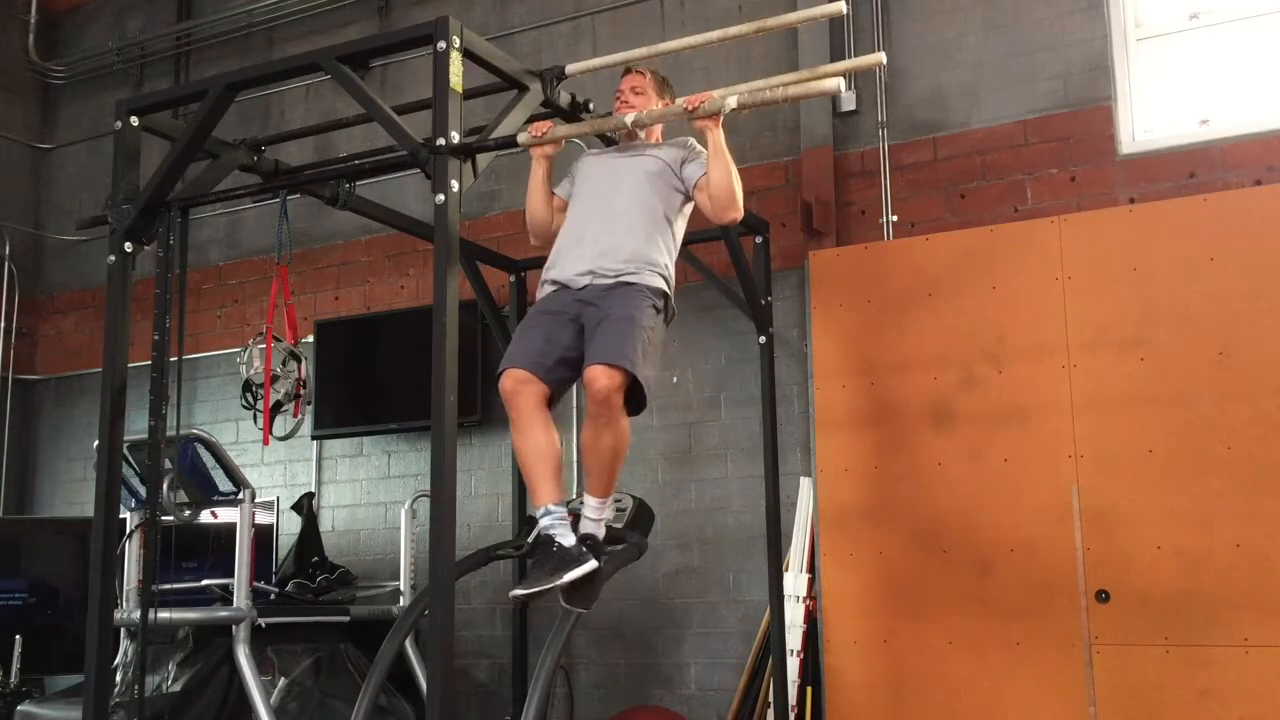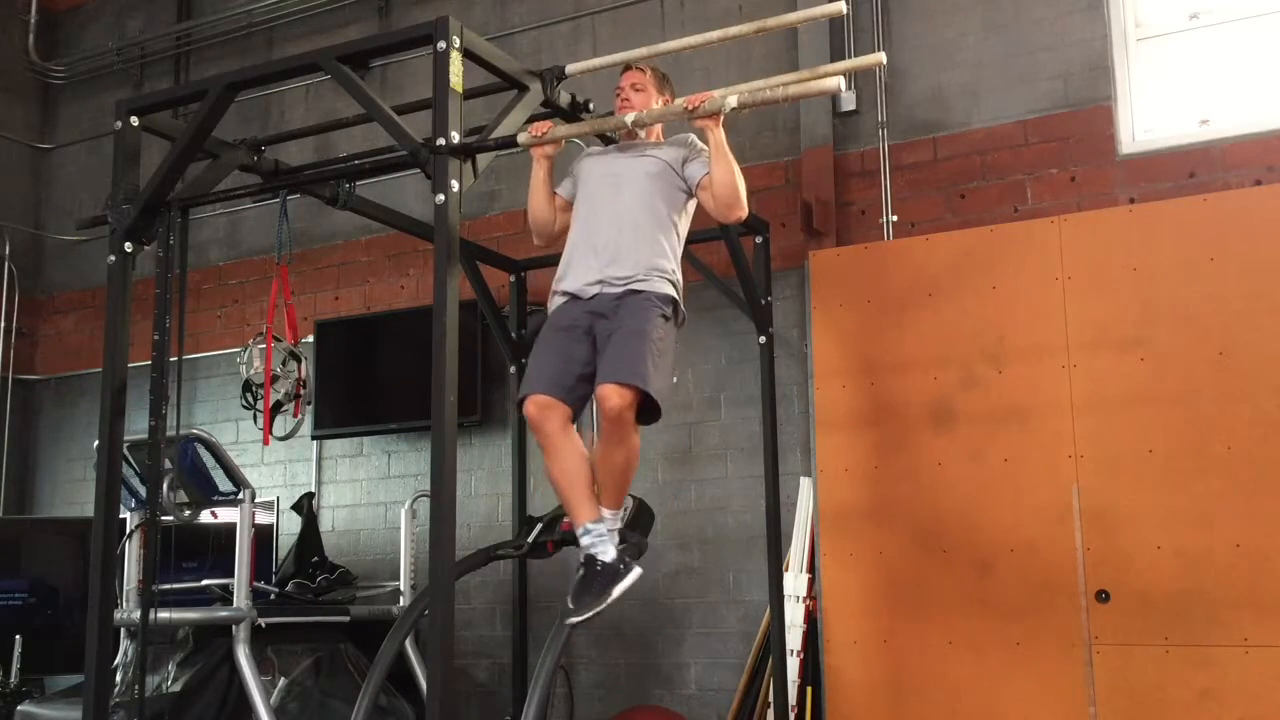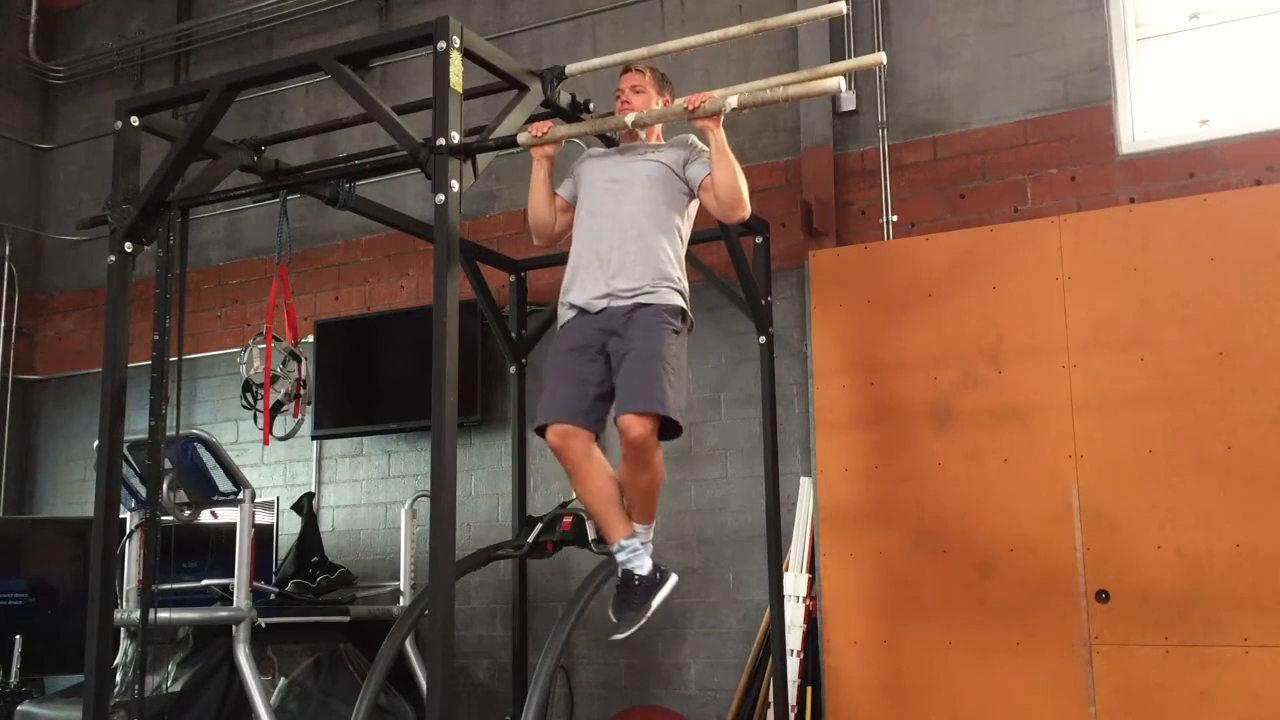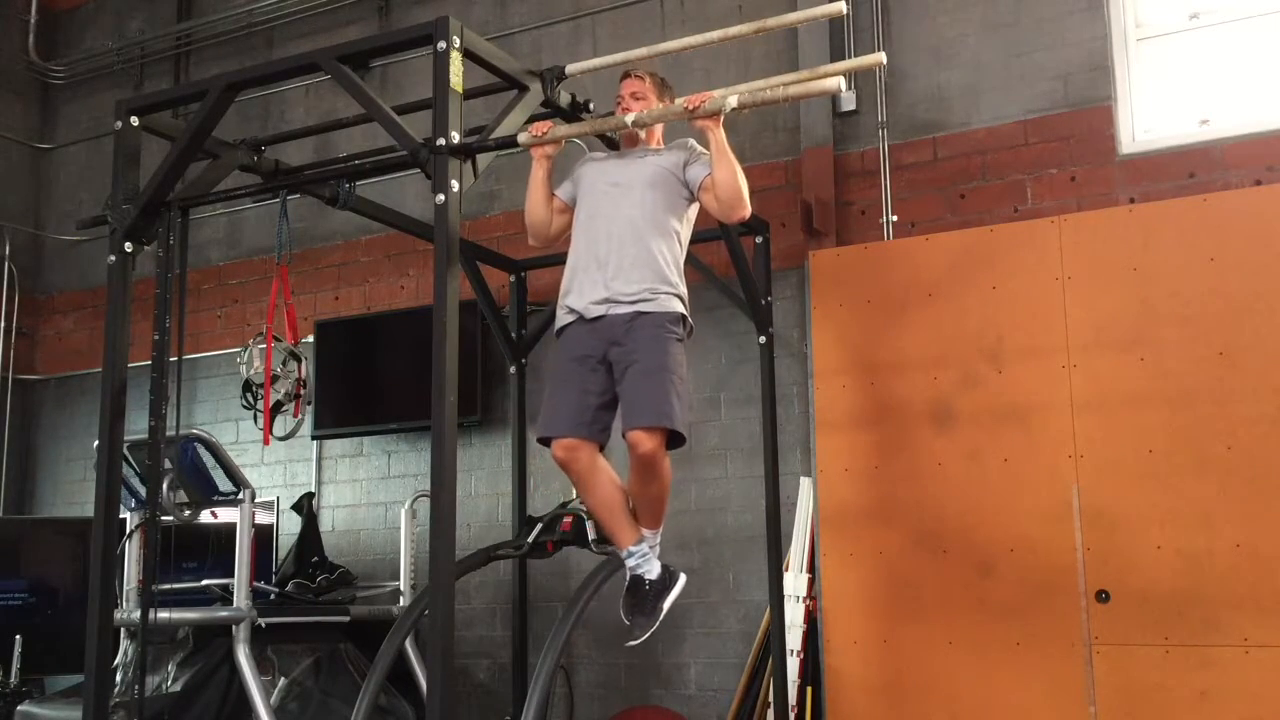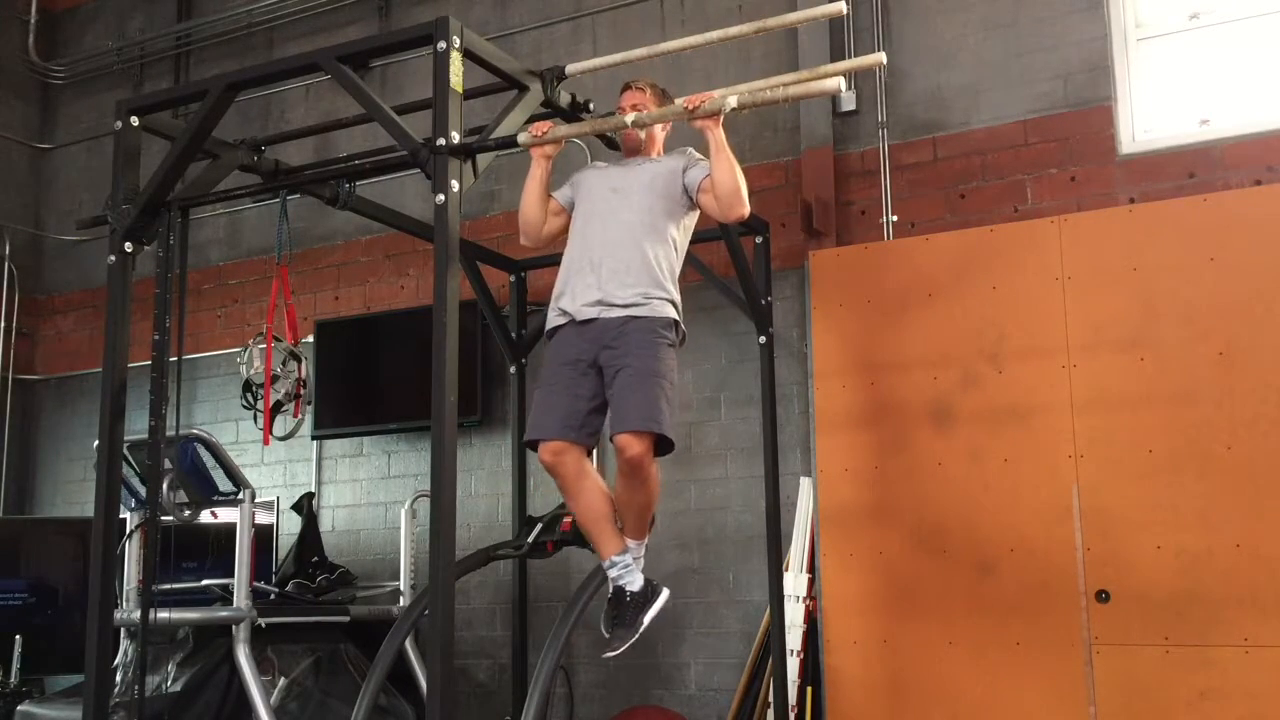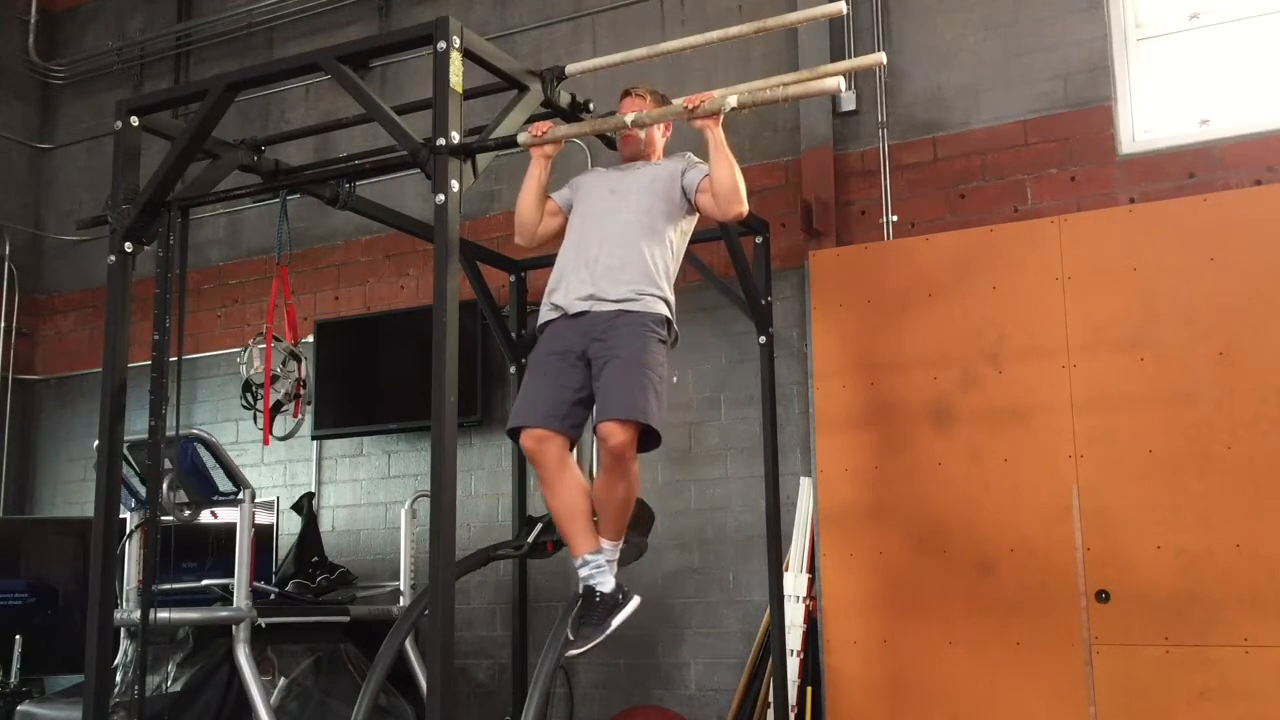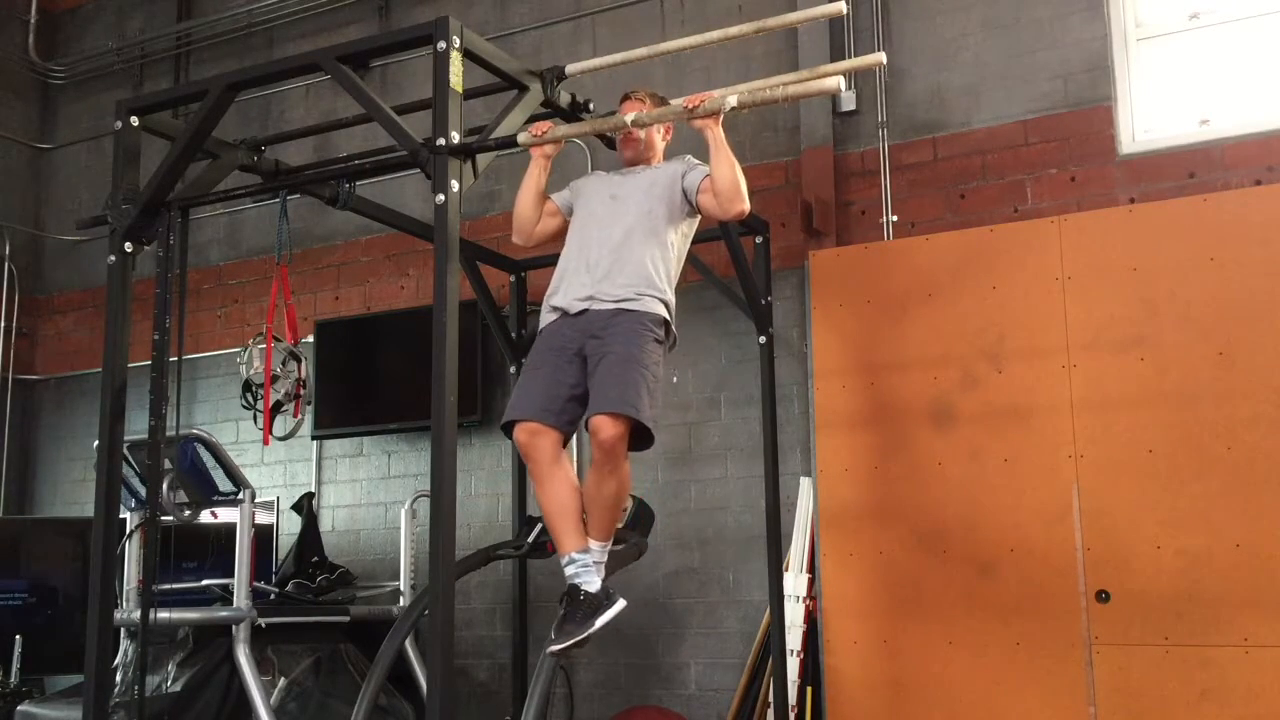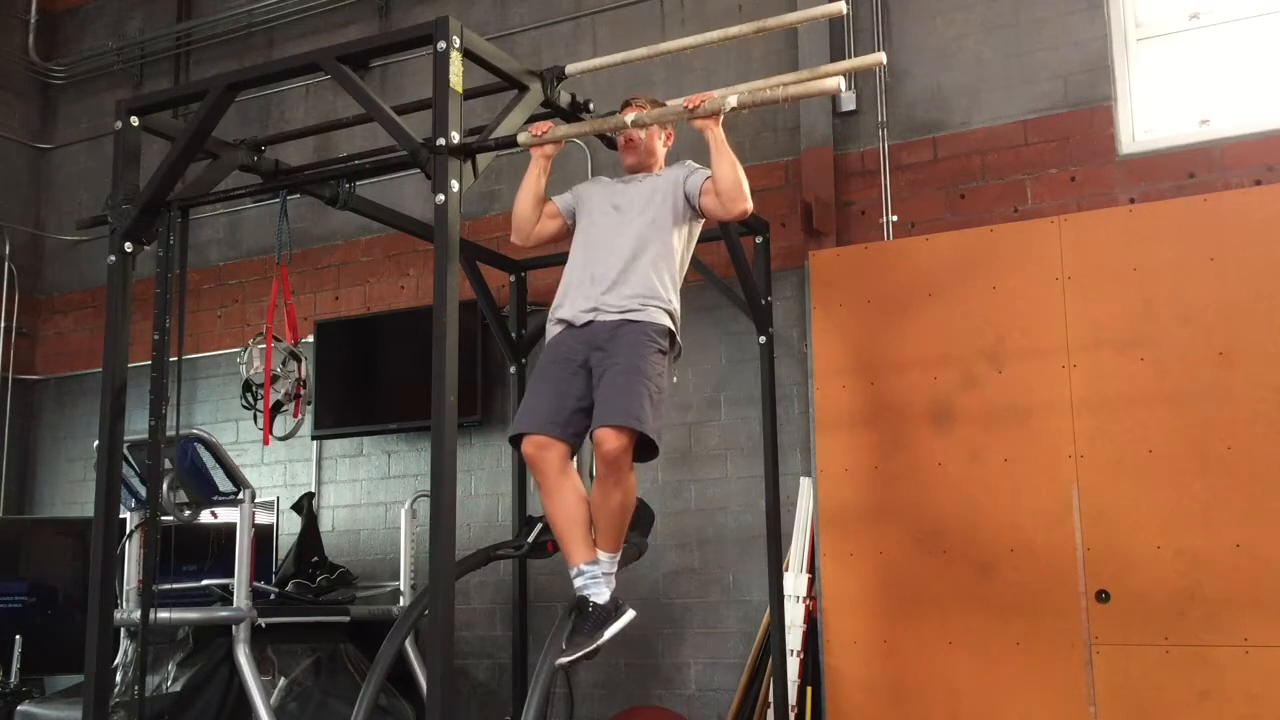
dt=0.3s
person 1, frame 1
left shoulder: (680, 153)
right shoulder: (587, 161)
left elbow: (728, 210)
right elbow: (540, 231)
left wrist: (713, 132)
right wrist: (540, 161)
left hip: (633, 287)
right hip: (563, 289)
left knee: (603, 382)
right knee: (518, 385)
left ankle: (590, 533)
right ankle: (558, 535)
person 1, frame 2
left shoulder: (683, 151)
right shoulder: (589, 161)
left elbow: (732, 208)
right elbow: (544, 231)
left wrist: (713, 131)
right wrist: (541, 160)
left hip: (643, 293)
right hip: (574, 298)
left knee: (616, 400)
right knee: (542, 408)
left ankle: (607, 539)
right ankle: (601, 554)
person 1, frame 3
left shoulder: (684, 152)
right shoulder: (589, 162)
left elbow: (735, 208)
right elbow: (544, 231)
left wrist: (714, 131)
right wrist: (541, 161)
left hip: (650, 305)
right hip: (581, 310)
left knee: (637, 427)
right knee: (565, 435)
left ankle: (641, 548)
right ankle: (637, 565)
person 1, frame 4
left shoulder: (683, 157)
right shoulder: (589, 167)
left elbow: (736, 208)
right elbow: (539, 231)
left wrist: (713, 130)
right wrist: (540, 161)
left hip: (650, 313)
right hip: (580, 318)
left knee: (646, 441)
right knee: (569, 447)
left ankle: (649, 550)
right ankle: (645, 568)
person 1, frame 5
left shoulder: (681, 165)
right shoulder: (588, 176)
left elbow: (735, 208)
right elbow: (531, 233)
left wrist: (713, 132)
right wrist: (540, 161)
left hip: (642, 318)
right hip: (572, 322)
left knee: (633, 445)
right knee: (556, 449)
left ankle: (633, 564)
right ankle: (628, 582)
person 1, frame 6
left shoulder: (680, 170)
right shoulder: (588, 181)
left elbow: (733, 206)
right elbow: (527, 232)
left wrist: (712, 131)
right wrist: (540, 159)
left hip: (634, 314)
right hip: (564, 319)
left knee: (618, 437)
right knee: (540, 440)
left ankle: (606, 566)
right ankle: (598, 582)
person 1, frame 7
left shoulder: (682, 174)
right shoulder: (589, 184)
left elbow: (734, 205)
right elbow: (524, 232)
left wrist: (712, 131)
right wrist: (541, 160)
left hip: (633, 314)
right hip: (564, 318)
left knee: (608, 430)
right knee: (533, 434)
left ankle: (592, 571)
right ankle: (583, 582)
person 1, frame 8
left shoulder: (683, 179)
right shoulder: (589, 191)
left elbow: (736, 204)
right elbow: (523, 232)
left wrist: (712, 130)
right wrist: (540, 160)
left hip: (638, 325)
right hip: (571, 329)
left knee: (612, 443)
right knee: (540, 447)
left ankle: (603, 580)
right ankle: (594, 593)
